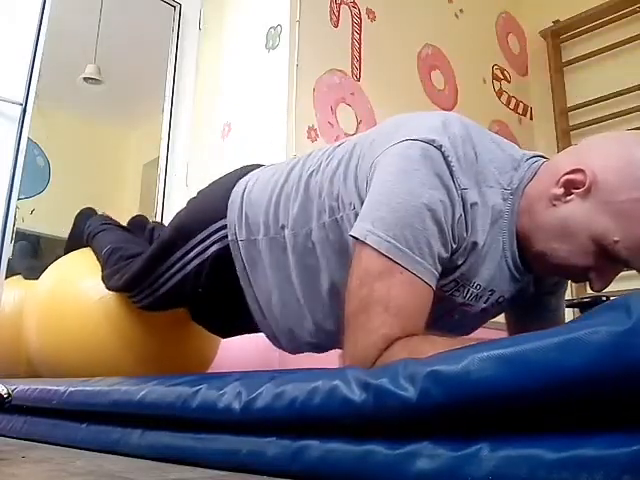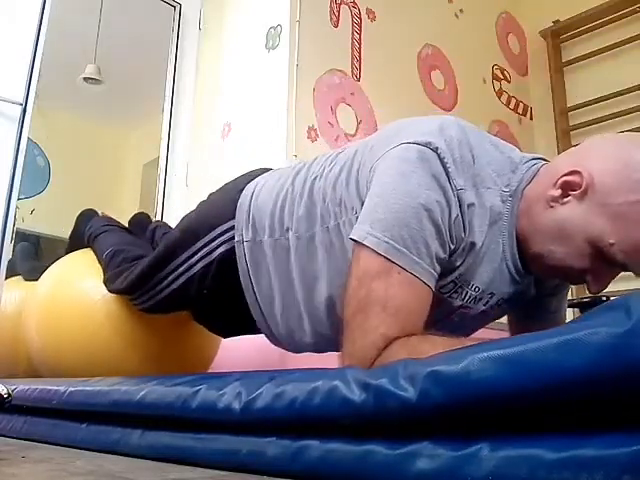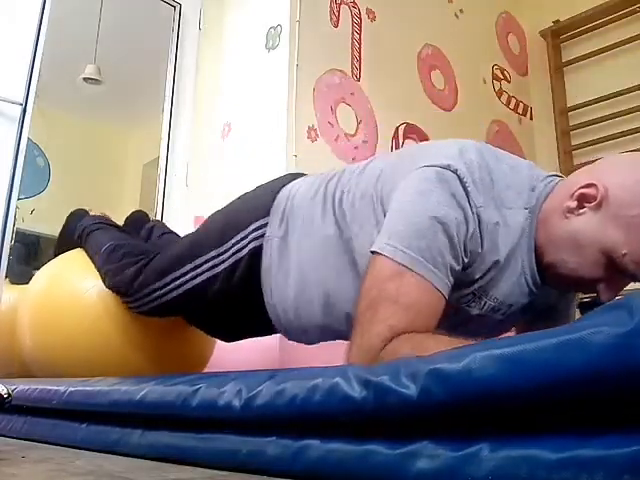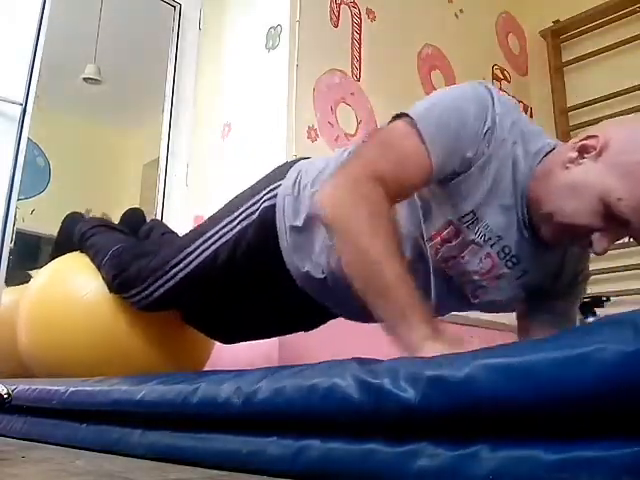
dt=0.3s
person 1, frame 1
left shoulder: (547, 240)
right shoulder: (438, 165)
right elbow: (371, 359)
left hip: (278, 270)
right hip: (241, 229)
left knee: (201, 315)
right knee: (137, 280)
left ankle: (148, 235)
right ankle: (98, 231)
person 1, frame 2
left shoulder: (546, 252)
right shoulder: (436, 169)
right elbow: (368, 359)
right hip: (245, 232)
left knee: (206, 321)
right knee: (137, 281)
left ankle: (149, 234)
right ankle: (99, 231)
person 1, frame 3
left shoulder: (563, 268)
right shoulder: (458, 186)
right elbow: (376, 354)
left hip: (307, 297)
right hip: (277, 232)
left knee: (196, 312)
right knee: (145, 282)
left ankle: (150, 233)
right ankle: (87, 231)
person 1, frame 4
left shoulder: (566, 264)
right shoulder: (485, 119)
right elbow: (345, 194)
right wrist: (425, 341)
right hip: (289, 217)
left knee: (204, 318)
right knee: (144, 283)
left ankle: (150, 232)
right ankle: (86, 232)
